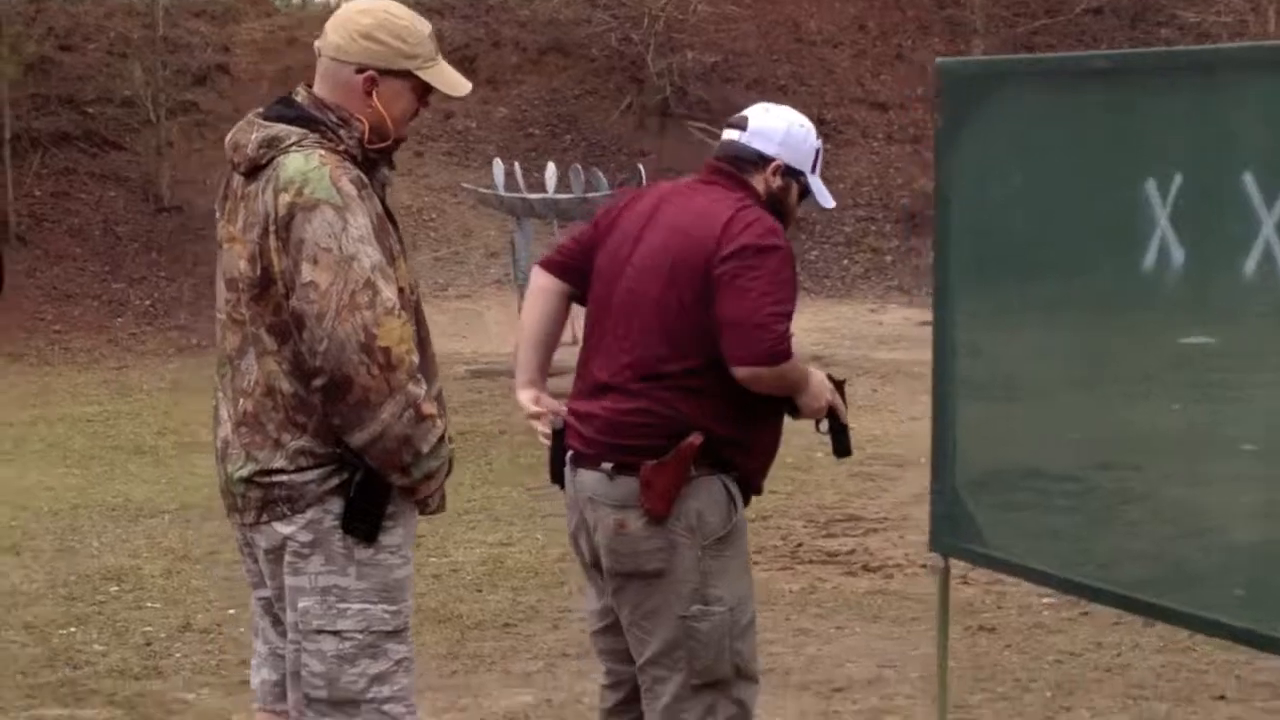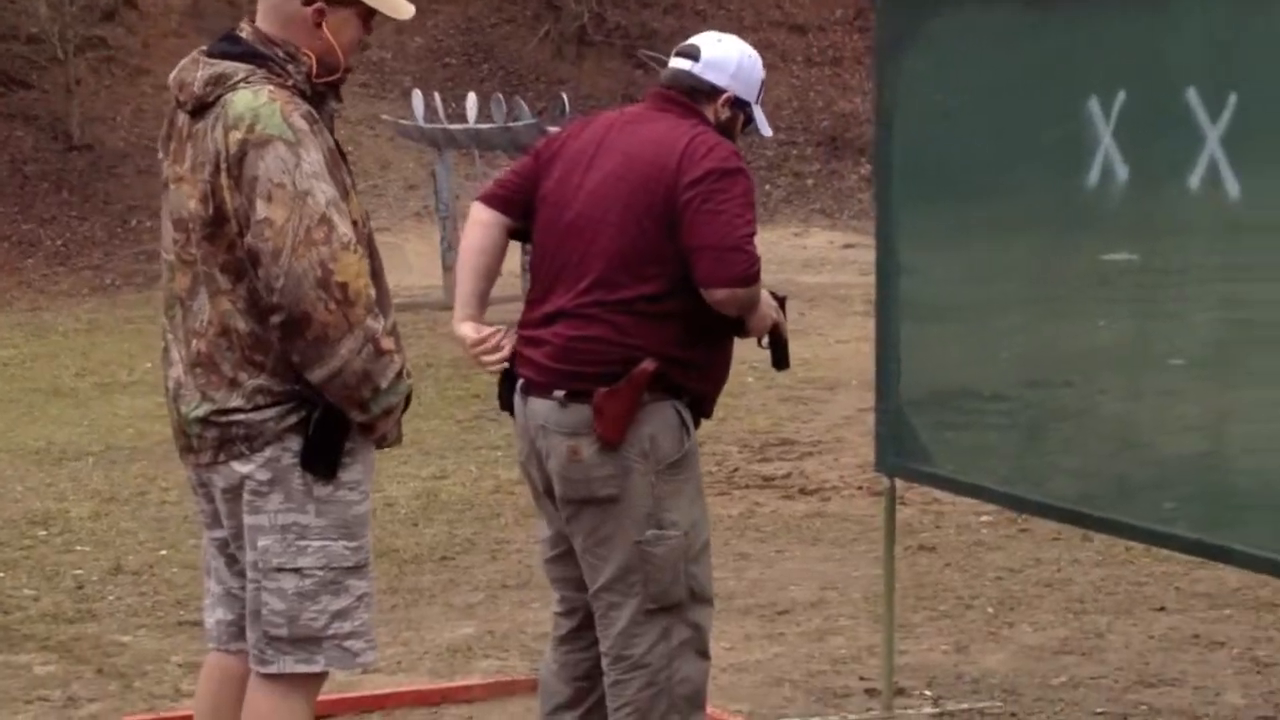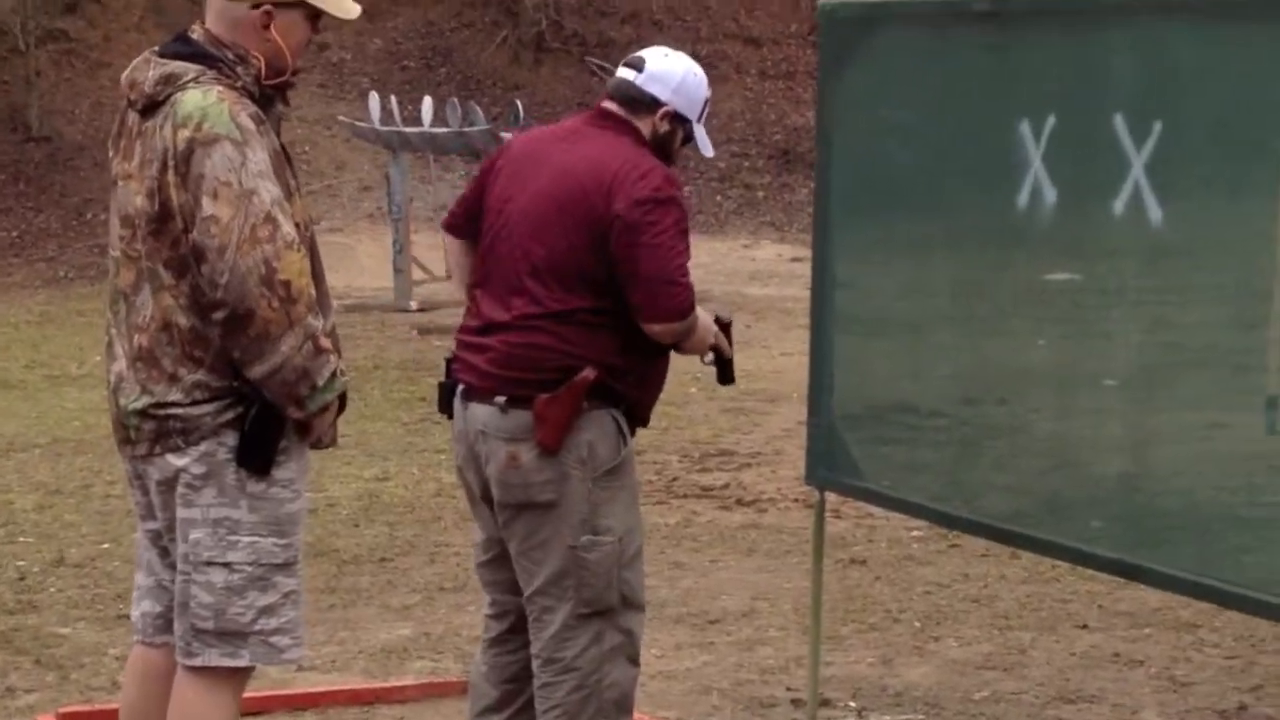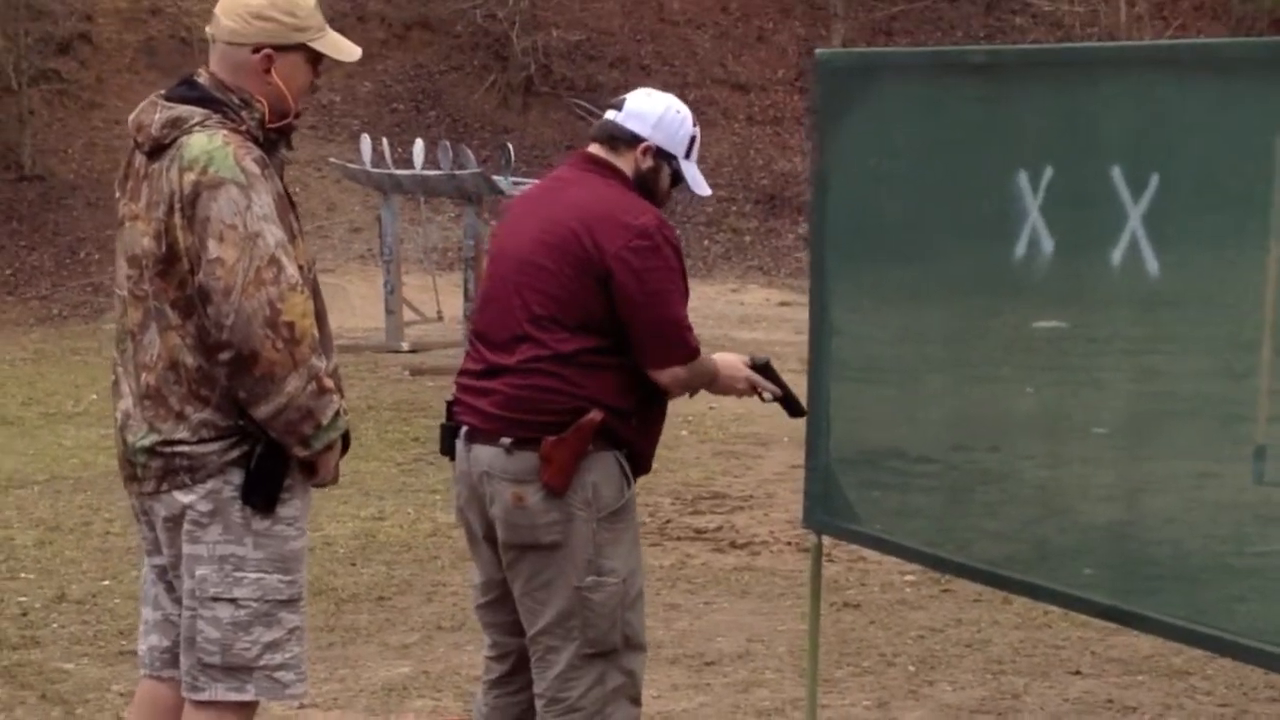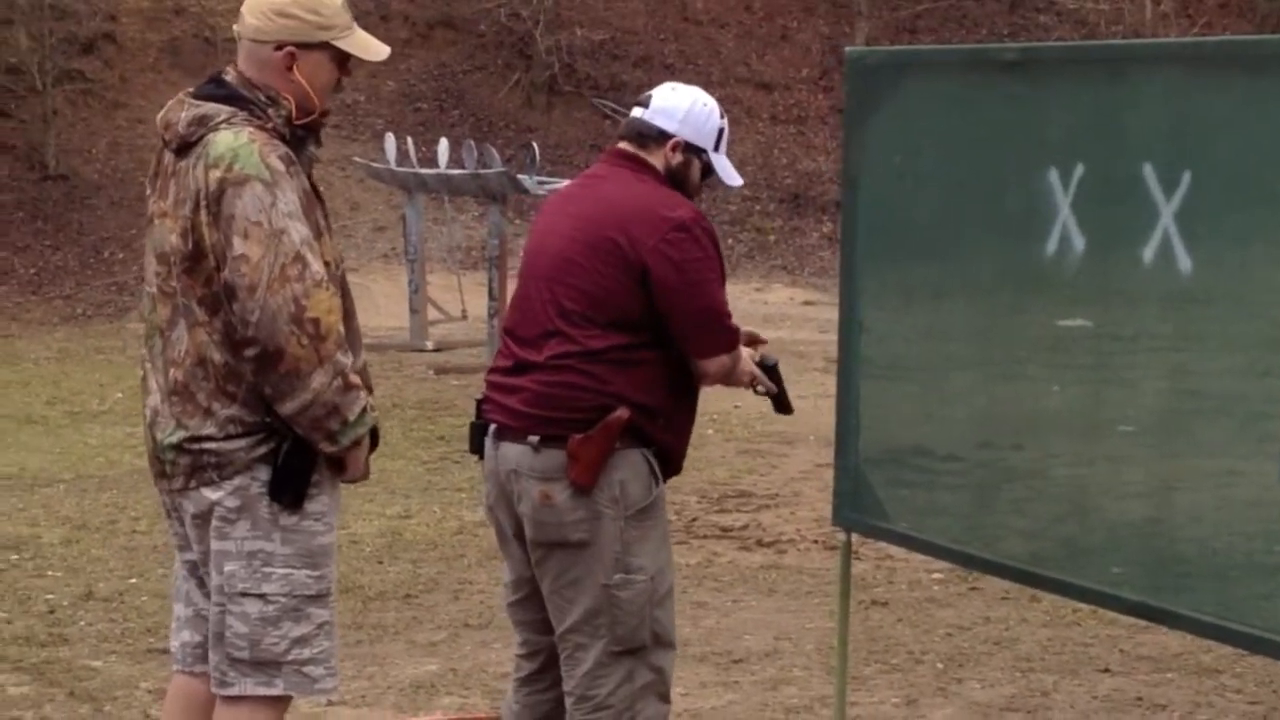
dt=0.5s
person 1, frame 1
left shoulder: (265, 166)
right shoulder: (321, 183)
right elbow: (359, 355)
right wrist: (425, 464)
left hip: (272, 473)
right hip: (332, 492)
person 1, frame 2
left shoulder: (205, 102)
right shoulder: (270, 119)
right elbow: (316, 288)
right wrist: (381, 394)
left hip: (219, 408)
right hip: (288, 426)
left knee: (238, 638)
right knee: (290, 657)
person 1, frame 3
left shoulder: (155, 103)
right shoulder: (219, 119)
right elbow: (257, 285)
right wrist: (317, 393)
left hip: (161, 402)
right hip: (227, 421)
left knee: (164, 631)
right knee: (218, 650)
person 1, frame 4
left shoulder: (159, 146)
right shoulder: (223, 161)
right elbow: (259, 324)
right wrist: (320, 431)
left hip: (163, 443)
right hip: (229, 460)
person 1, frame 5
left shoulder: (192, 143)
right shoulder: (250, 157)
right elbow: (286, 320)
right wrist: (347, 426)
left hip: (196, 440)
right hip: (260, 455)
left knee: (203, 660)
person 2, frame 1
left shoulder: (640, 206)
right shoulder: (750, 230)
left elbow: (552, 274)
right elbow: (757, 361)
left wrist: (530, 381)
right wrist: (804, 383)
left hip: (597, 476)
right hip: (668, 496)
person 2, frame 2
left shoulder: (581, 136)
right shoulder: (707, 157)
left elbow: (492, 209)
right elbow: (728, 285)
left wrist: (469, 314)
right wrist: (758, 309)
left hip: (545, 406)
right hip: (621, 423)
left knee: (585, 612)
right knee: (656, 618)
person 2, frame 3
left shoulder: (525, 148)
right shoulder: (640, 180)
left elbow: (460, 229)
right elbow: (664, 318)
right wrist: (700, 331)
left hip: (482, 408)
right hip: (560, 429)
left knee: (514, 615)
right knee: (587, 624)
person 2, frame 4
left shoulder: (531, 202)
right shoulder: (633, 225)
right elbow: (671, 367)
right wrist: (717, 372)
left hip: (481, 450)
left knee: (513, 655)
right knee: (587, 665)
person 2, frame 5
left shoulder: (569, 200)
right shoulder: (668, 219)
right elbow: (712, 360)
left wrist: (717, 341)
right wrist: (737, 363)
left hip: (511, 448)
left knee: (544, 653)
right knee: (617, 666)
